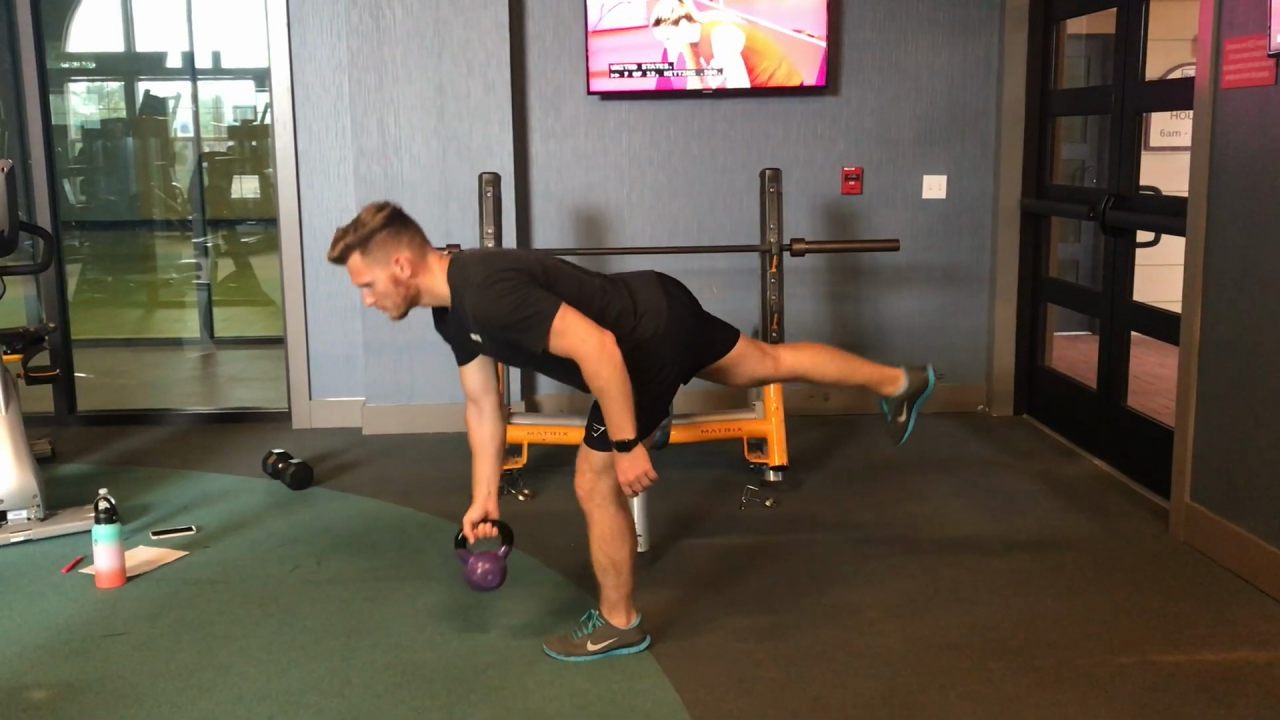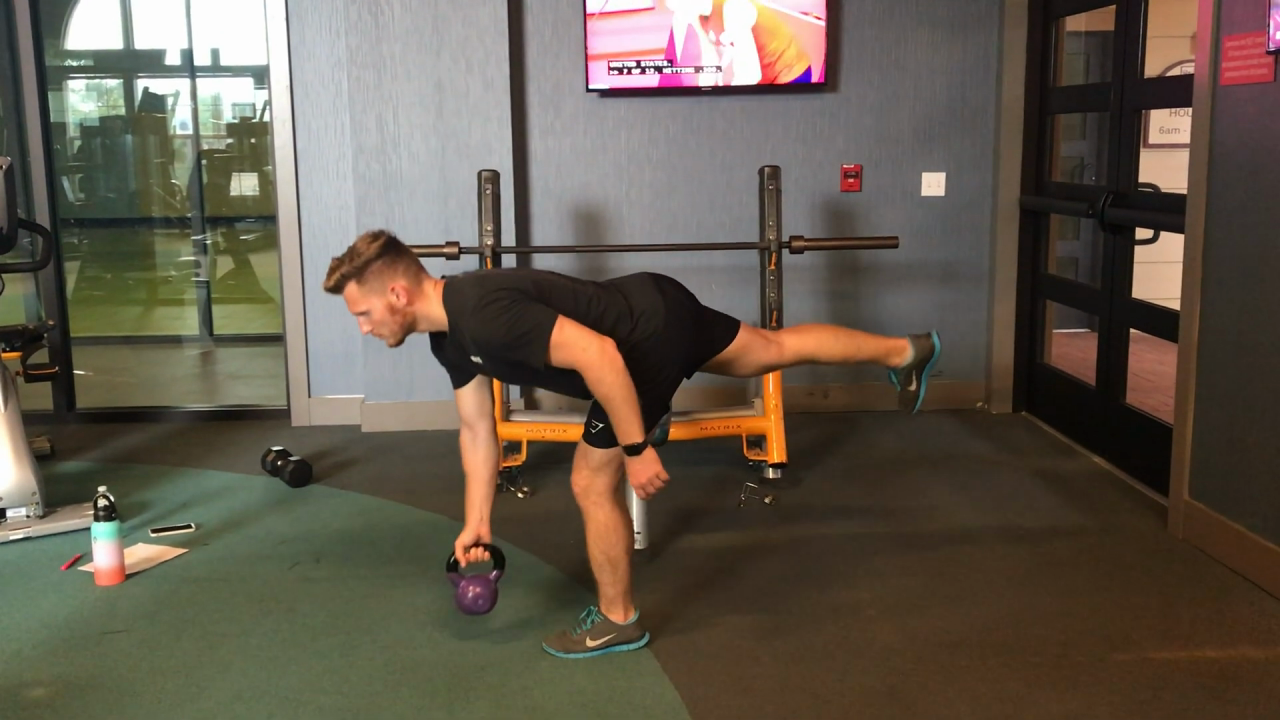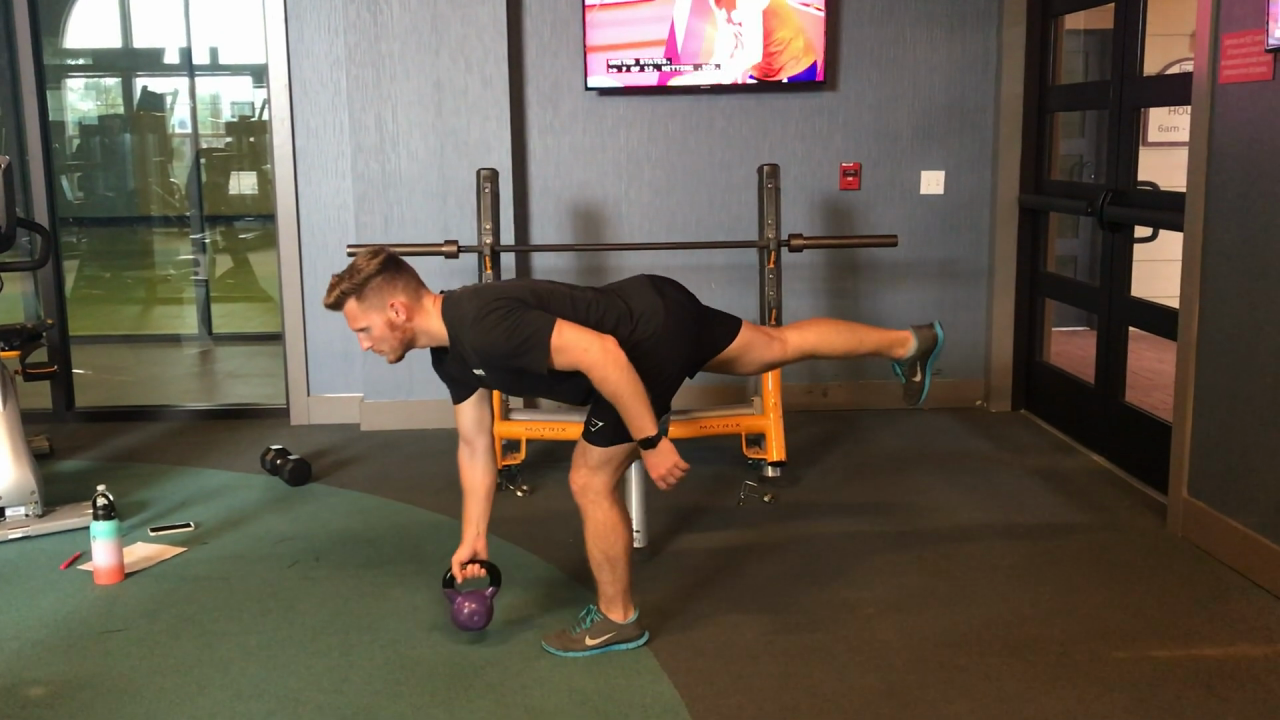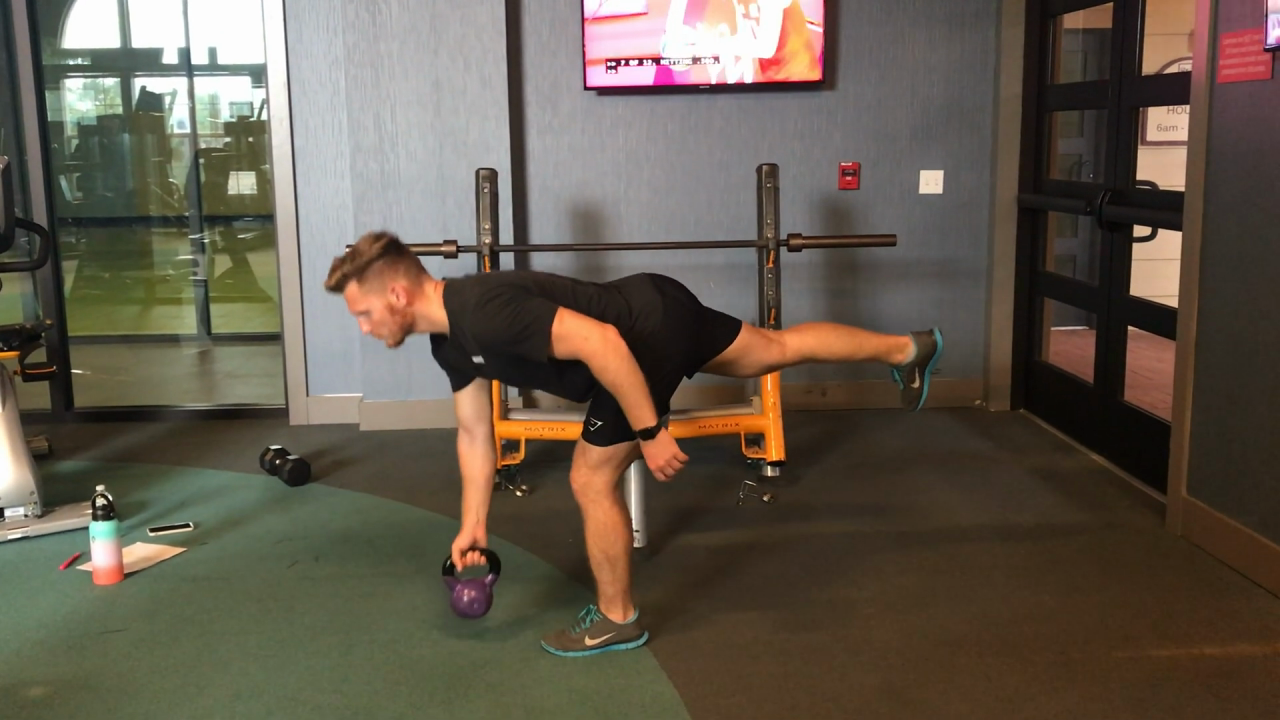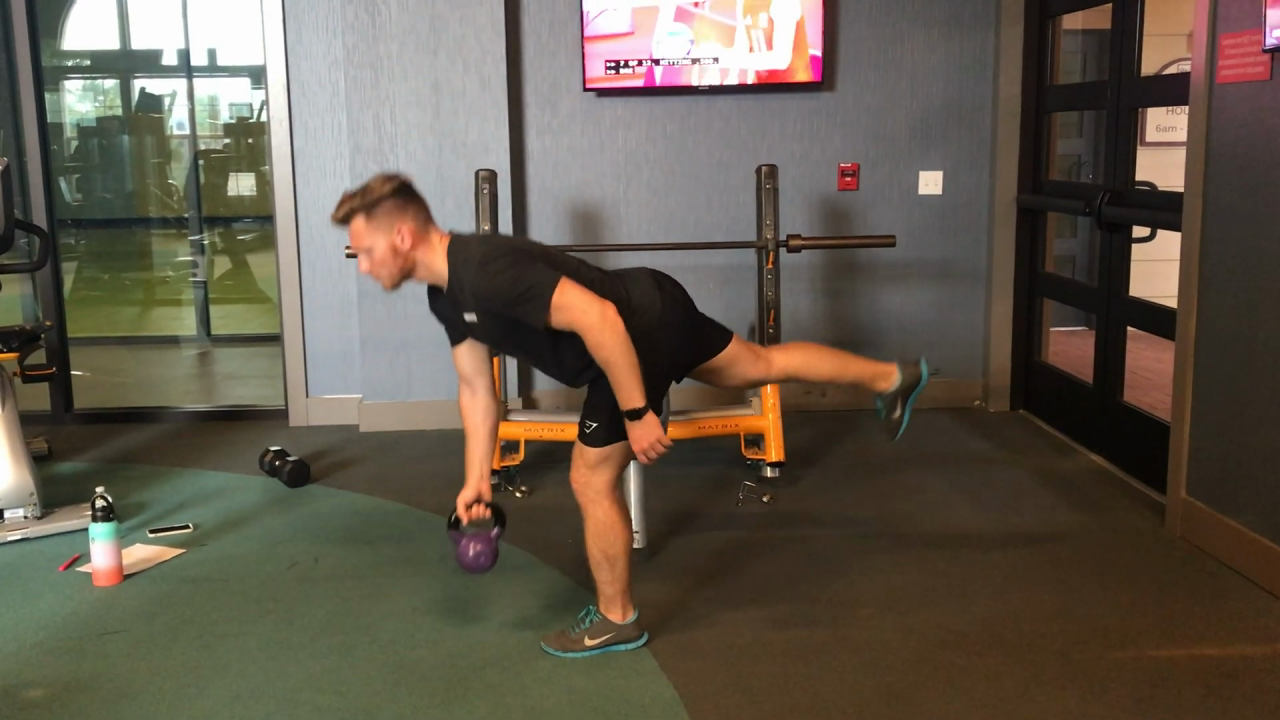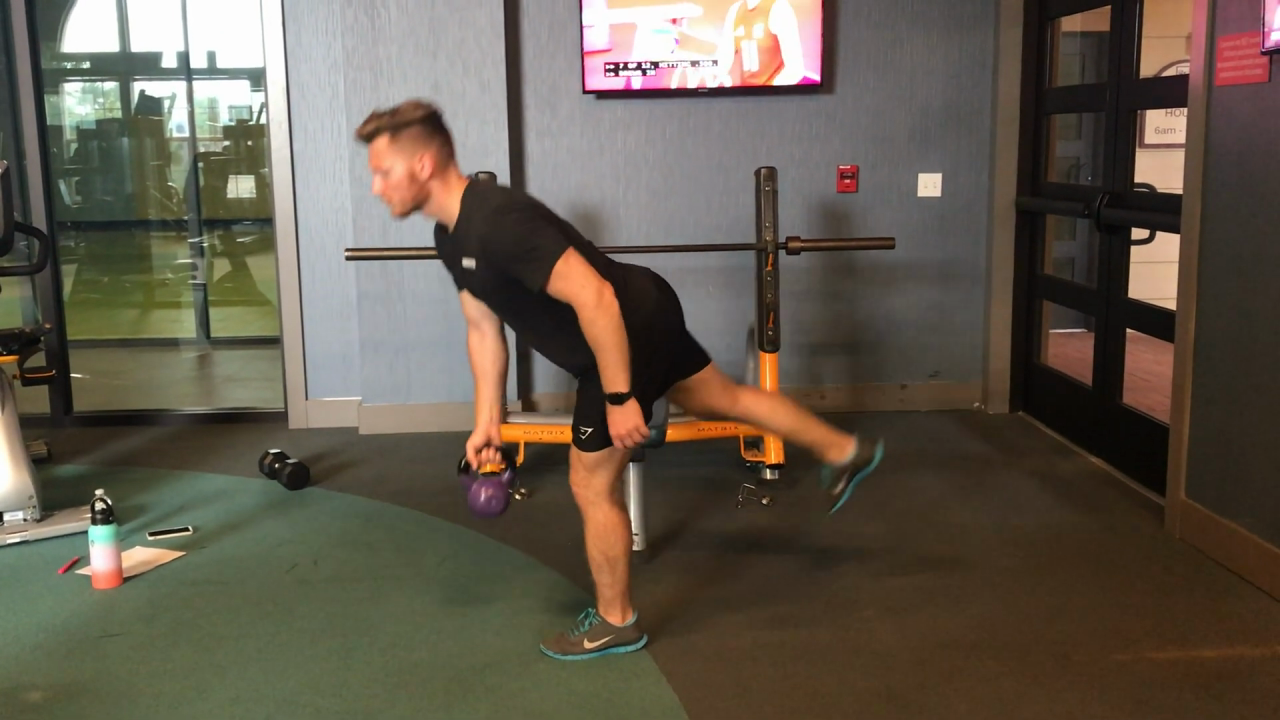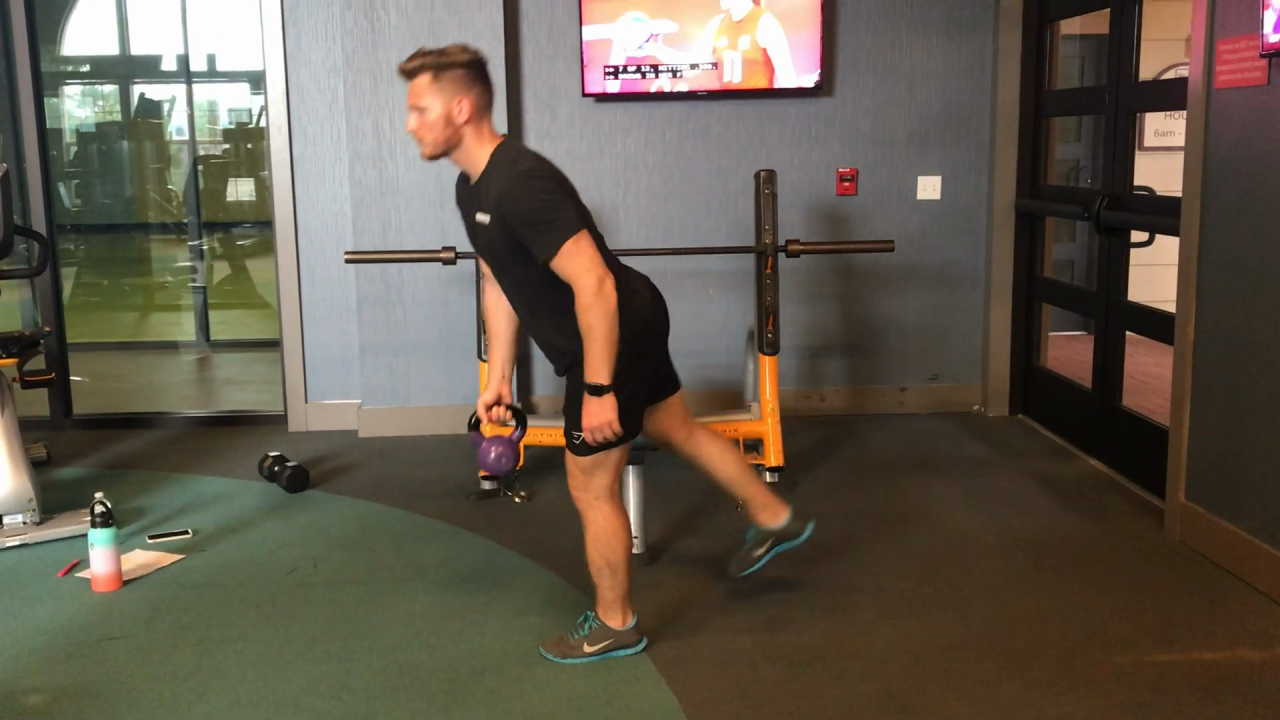
dt=0.2s
person 1, frame 1
left shoulder: (488, 295)
right shoulder: (453, 311)
left elbow: (597, 349)
right elbow: (482, 405)
left wrist: (626, 445)
right wrist: (484, 498)
left hip: (651, 334)
right hip: (659, 310)
left knee: (595, 483)
right knee: (768, 363)
left ankle: (618, 624)
right ankle: (896, 383)
person 1, frame 2
left shoulder: (485, 316)
right shoulder: (450, 336)
left elbow: (598, 357)
right elbow: (477, 430)
left wrist: (637, 448)
right wrist: (477, 523)
left hip: (650, 334)
right hip: (657, 308)
left knee: (591, 482)
right knee: (773, 349)
left ankle: (617, 621)
right ankle: (903, 353)
person 1, frame 3
left shoulder: (484, 328)
right shoulder: (451, 350)
left elbow: (602, 355)
right elbow: (474, 446)
left wrist: (651, 441)
right wrist: (473, 539)
left hip: (650, 332)
right hip: (657, 309)
left knee: (590, 481)
right knee: (776, 346)
left ankle: (616, 620)
right ankle: (906, 343)
person 1, frame 4
left shoulder: (485, 313)
right shoulder: (450, 337)
left elbow: (602, 344)
right elbow: (474, 435)
left wrist: (649, 432)
right wrist: (472, 527)
left hip: (649, 330)
right hip: (656, 312)
left knee: (591, 481)
right knee: (772, 350)
left ankle: (616, 620)
right ankle: (906, 352)
person 1, frame 5
left shoulder: (487, 272)
right shoulder: (447, 292)
left elbow: (599, 321)
right elbow: (476, 385)
left wrist: (636, 414)
right wrist: (476, 478)
left hip: (641, 326)
right hip: (650, 314)
left knee: (592, 481)
right knee: (758, 363)
left ankle: (615, 623)
right ankle: (891, 378)
person 1, frame 6
left shoulder: (498, 223)
right shoulder: (452, 232)
left elbow: (594, 299)
right elbow: (484, 327)
left wrist: (618, 399)
right wrist: (487, 421)
left hip: (629, 328)
right hip: (640, 316)
left knee: (591, 483)
right knee: (725, 397)
left ankle: (615, 624)
right ankle: (845, 453)
person 1, frame 7
left shoulder: (520, 184)
right shoulder: (472, 185)
left elbow: (594, 285)
right elbow: (500, 287)
left wrist: (598, 391)
right wrist: (499, 380)
left hip: (616, 334)
right hip: (629, 326)
left knee: (591, 487)
right knee: (679, 430)
left ankle: (614, 626)
right ankle: (776, 520)
